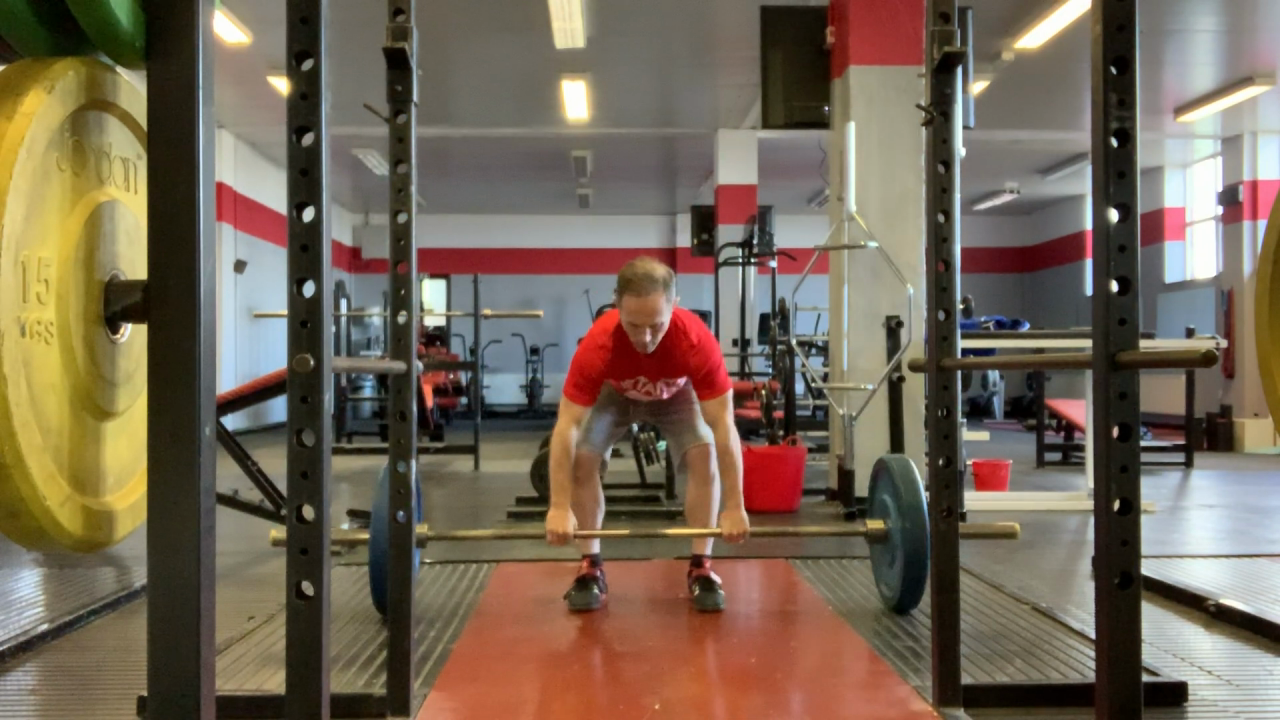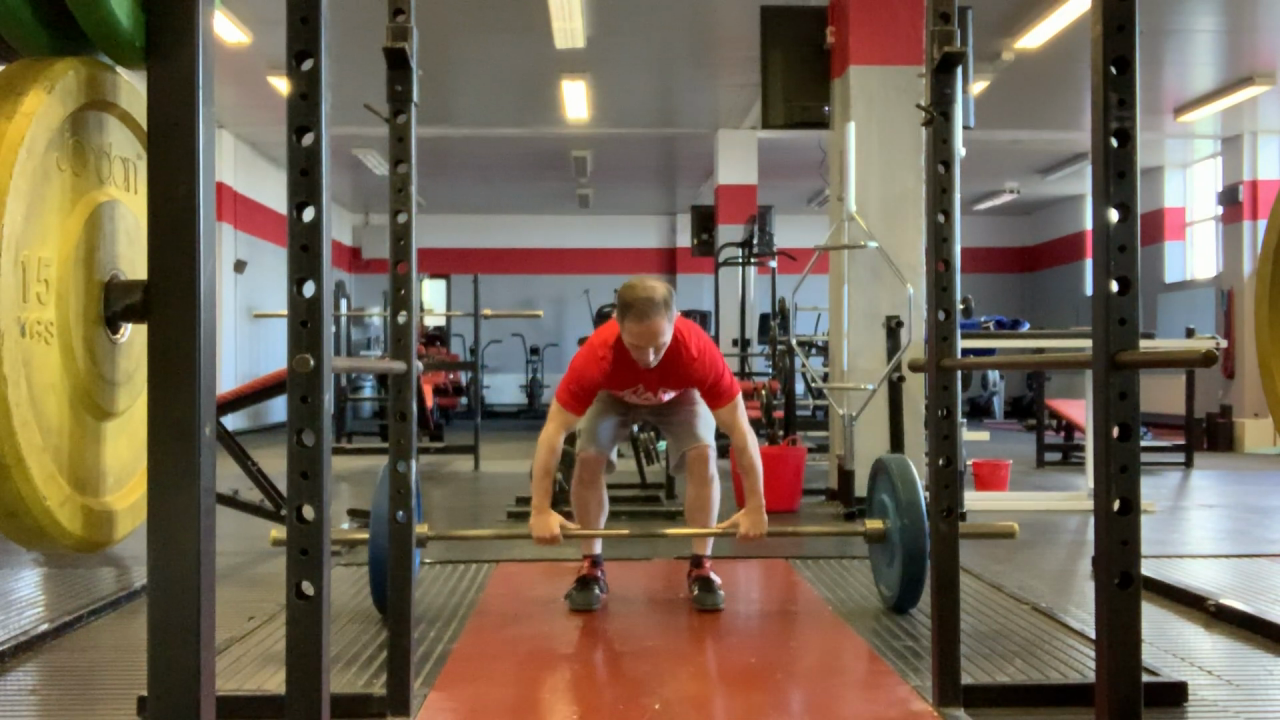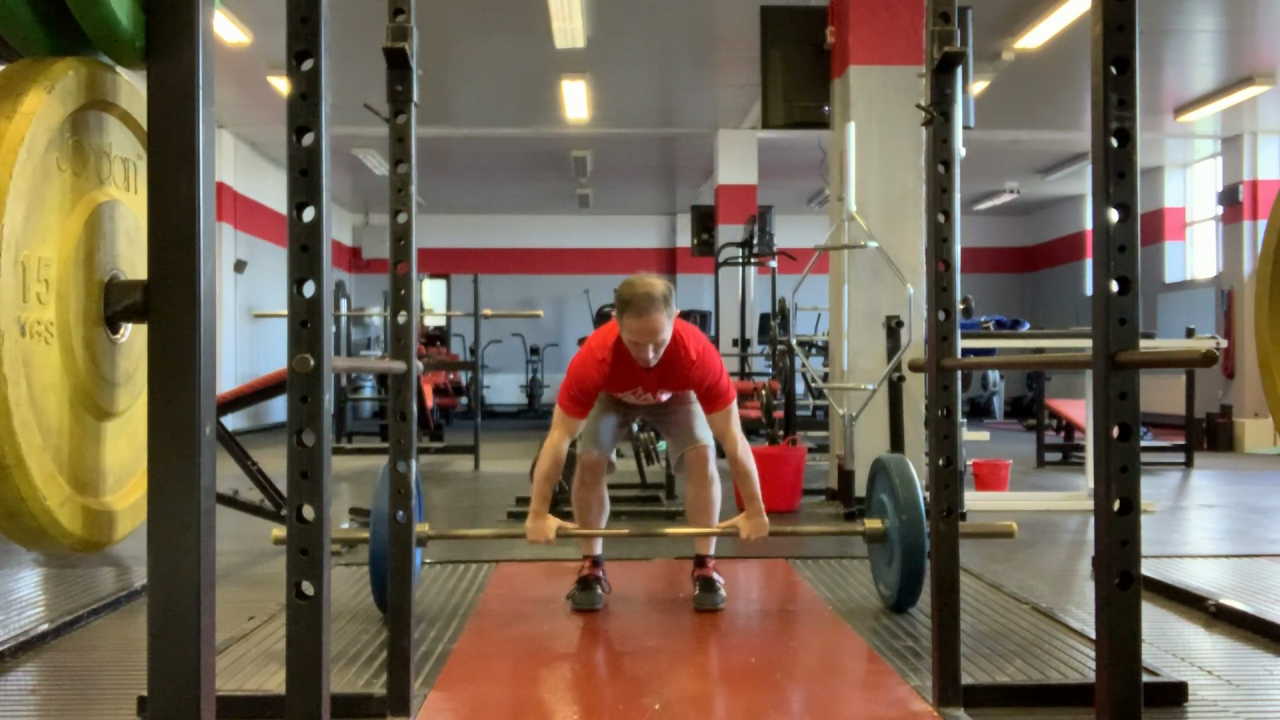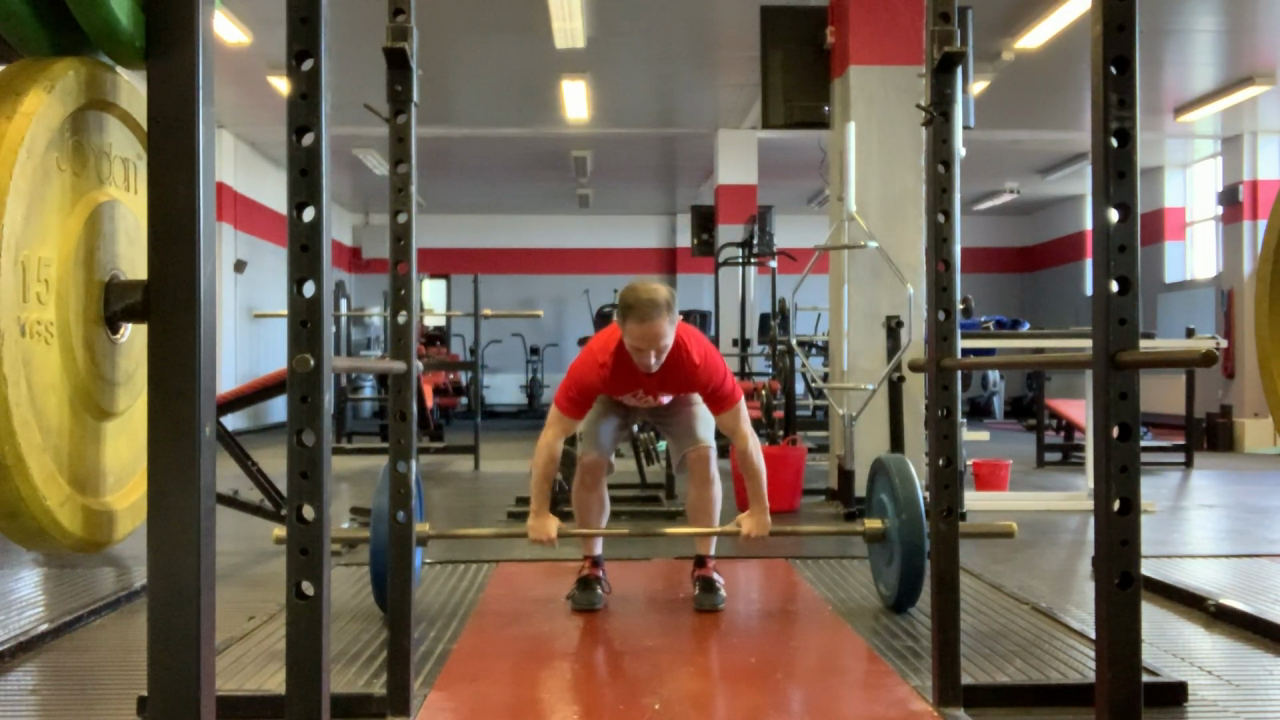
dt=0.4s
person 1, frame 1
left shoulder: (698, 341)
right shoulder: (597, 345)
left elbow: (722, 426)
right elbow: (567, 427)
left wrist: (734, 508)
right wrist: (560, 508)
left hip: (676, 393)
right hip: (612, 394)
left knee: (703, 452)
right knee: (583, 456)
left ankle: (701, 568)
right ankle: (590, 568)
person 1, frame 2
left shoulder: (700, 352)
right shoulder: (594, 356)
left elbow: (740, 431)
right elbow: (554, 433)
left wrist: (755, 507)
right wrist: (541, 510)
left hip: (678, 394)
right hip: (613, 395)
left knee: (702, 454)
right knee: (589, 458)
left ankle: (701, 567)
right ankle: (591, 567)
person 1, frame 3
left shoulder: (699, 355)
right shoulder: (593, 358)
left elbow: (731, 437)
right elbow: (559, 437)
left wrist: (755, 512)
right wrist: (538, 513)
left hip: (675, 394)
right hip: (612, 396)
left knee: (702, 455)
right knee: (590, 460)
left ankle: (705, 567)
right ankle: (591, 568)
person 1, frame 4
left shoulder: (702, 358)
right shoulder: (594, 361)
left elbow: (742, 434)
right elbow: (553, 435)
left wrist: (759, 509)
right wrist: (539, 512)
left hip: (677, 396)
right hip: (613, 398)
left knee: (703, 457)
right knee: (590, 462)
left ankle: (705, 568)
right ankle: (592, 568)
